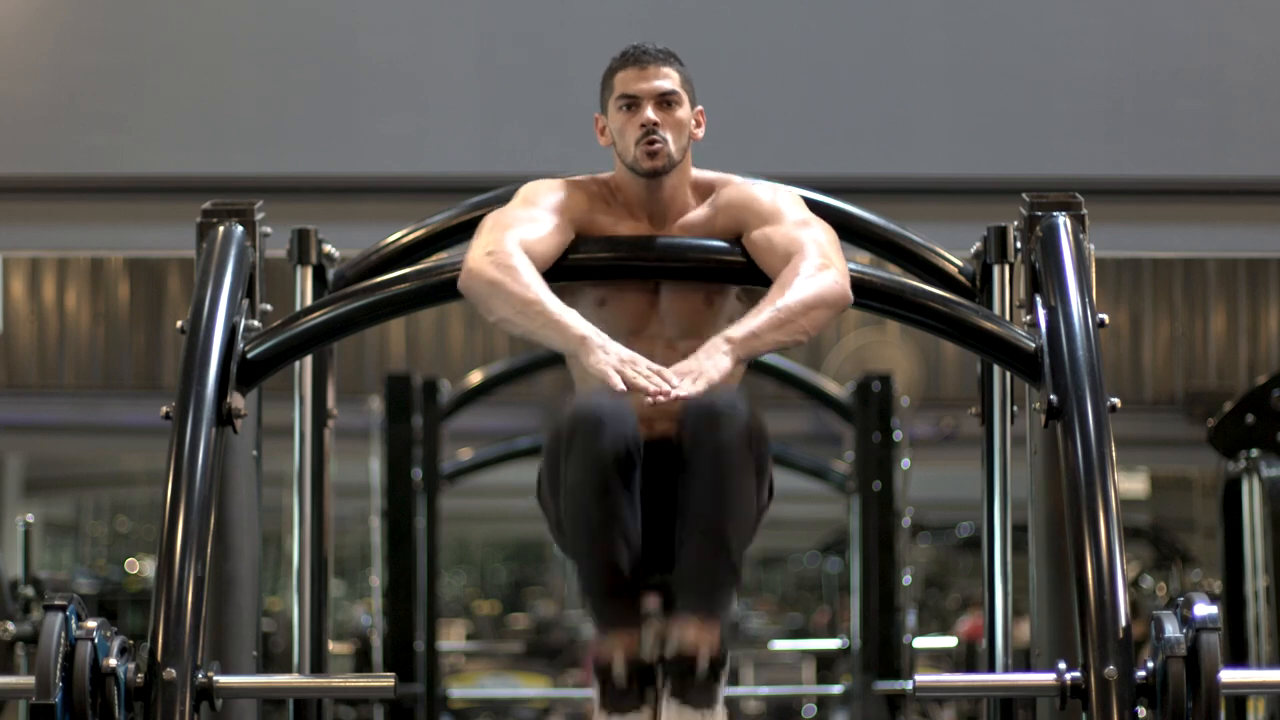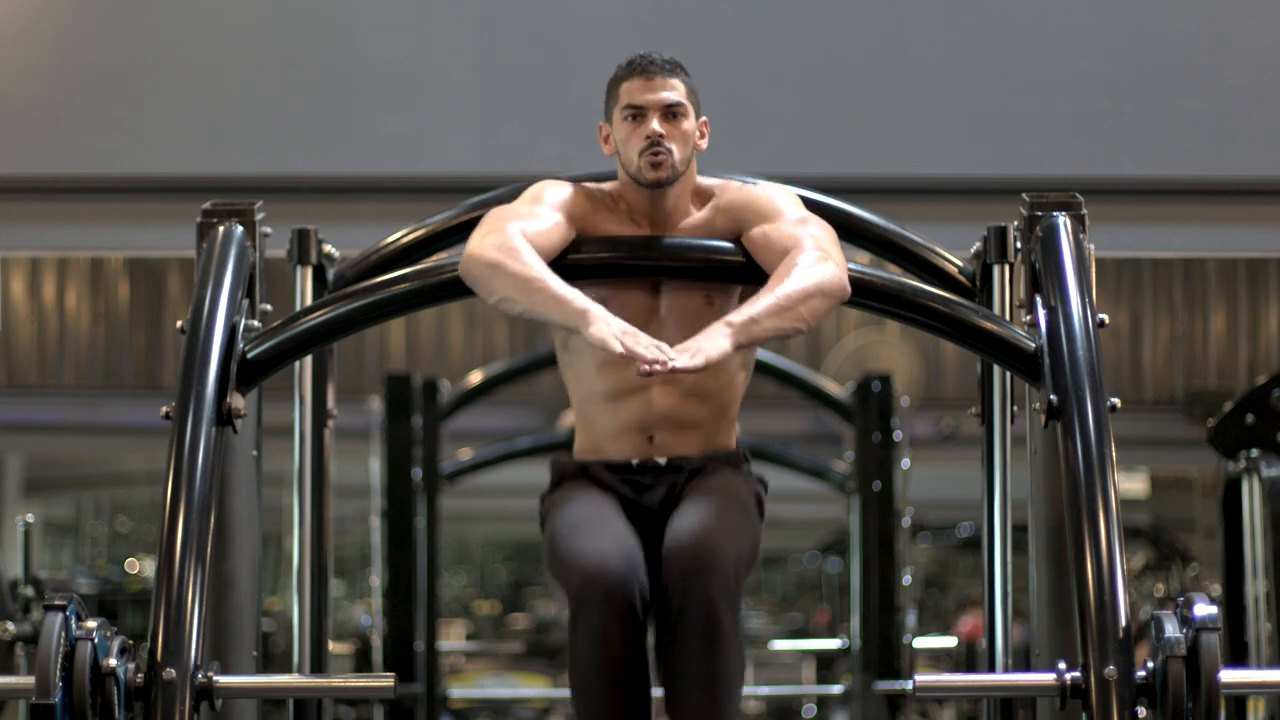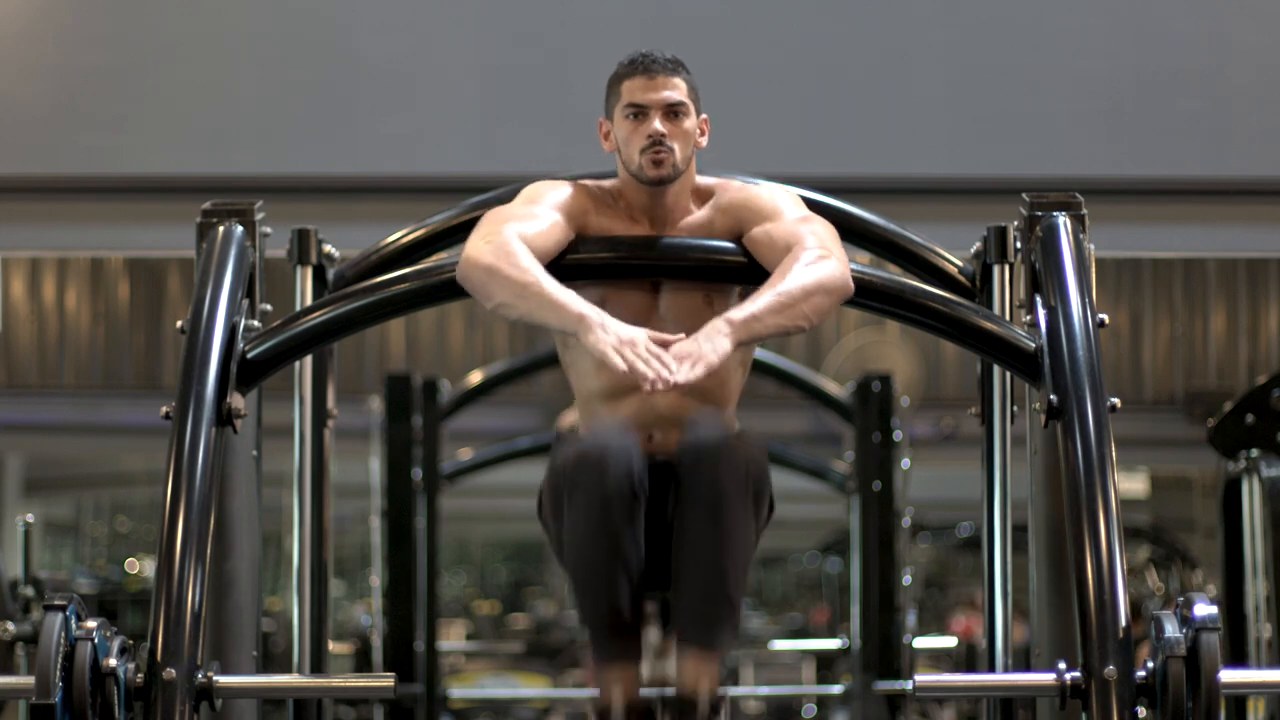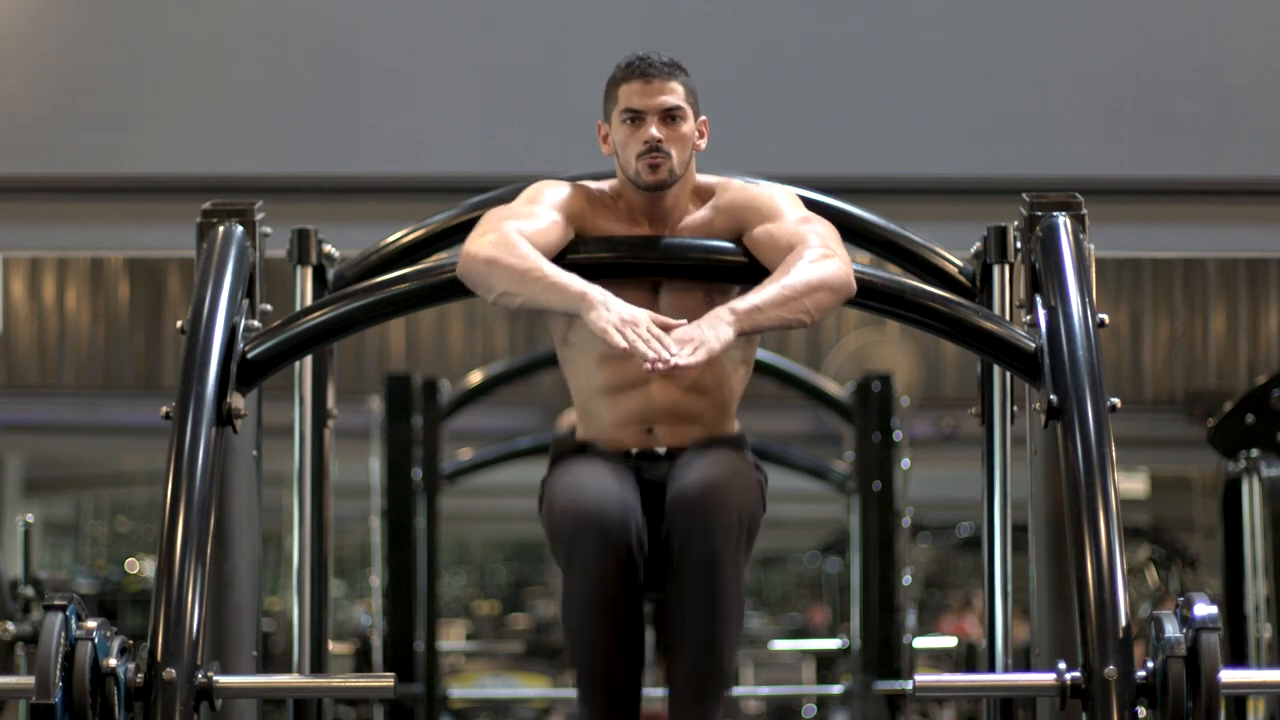
dt=0.5s
person 1, frame 1
left shoulder: (745, 205)
right shoulder: (566, 204)
left elbow: (827, 281)
right elbow: (482, 270)
left wrist: (725, 348)
right wrist: (589, 341)
left hip: (711, 474)
right hip: (598, 483)
left knee: (723, 415)
right knee: (595, 418)
left ankle: (696, 655)
right ankle: (621, 656)
person 1, frame 2
left shoulder: (747, 208)
right shoulder: (568, 208)
left elbow: (826, 273)
right elbow: (484, 255)
left wrist: (725, 331)
right wrist: (591, 315)
left hip: (710, 487)
right hip: (596, 490)
left knee: (698, 556)
right knee: (602, 579)
person 1, frame 3
left shoulder: (745, 207)
right shoulder: (570, 206)
left elbow: (829, 274)
right elbow: (480, 261)
left wrist: (725, 330)
right wrist: (592, 321)
left hip: (714, 486)
right hip: (593, 487)
left knee: (720, 452)
right knee: (598, 456)
person 1, frame 4
left shoulder: (746, 206)
right shoulder: (568, 206)
left elbow: (832, 271)
right elbow: (480, 256)
left wrist: (727, 319)
right wrist: (593, 301)
left hip: (709, 478)
right hip: (599, 481)
left knee: (707, 497)
right knee: (593, 518)
